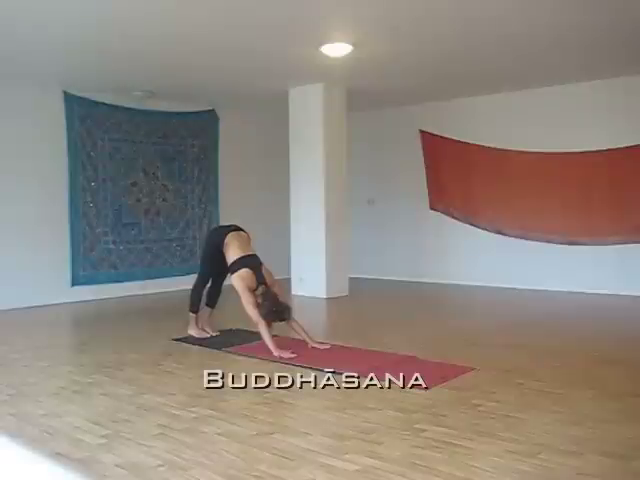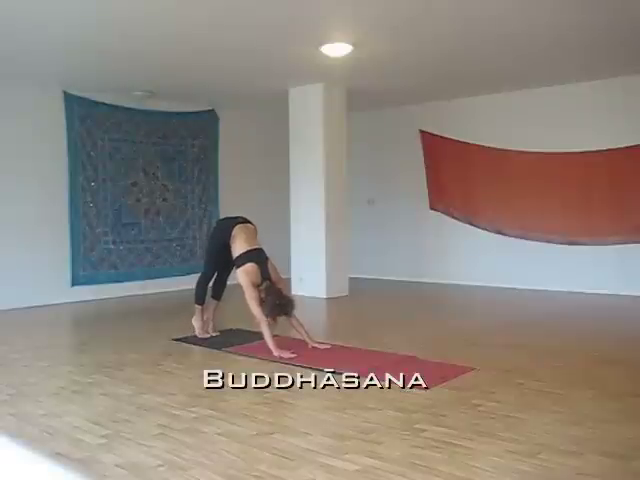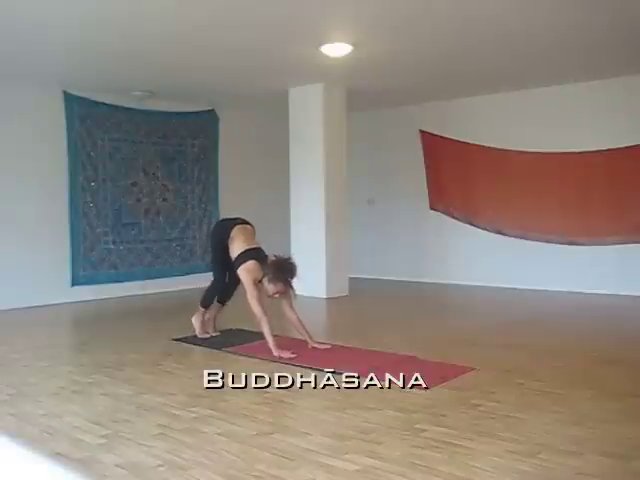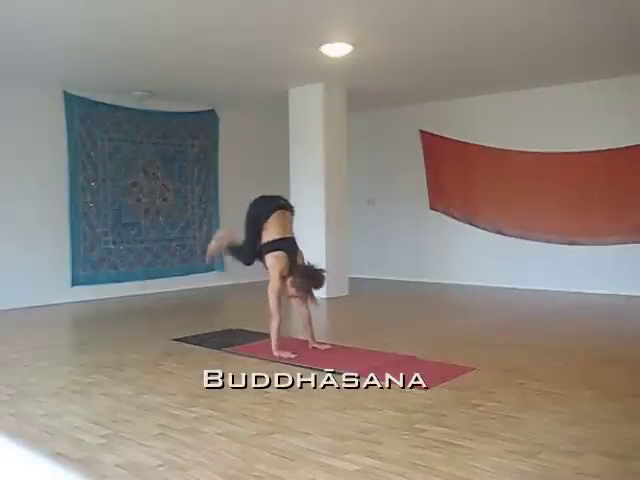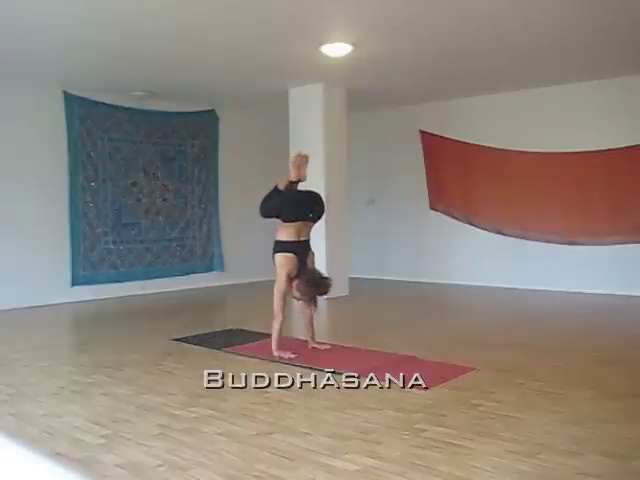
dt=0.7s
person 1, frame 1
left shoulder: (270, 283)
right shoulder: (243, 283)
left elbow: (288, 316)
right elbow: (259, 322)
left wrist: (311, 341)
right wrist: (275, 350)
right hip: (219, 238)
left knee: (217, 282)
right knee: (203, 281)
left ankle: (204, 321)
right ankle: (193, 325)
person 1, frame 2
left shoulder: (275, 280)
right shoulder: (248, 278)
left elbow: (290, 313)
right elbow: (261, 319)
left wrist: (310, 341)
right wrist: (275, 350)
right hip: (225, 231)
left knee: (223, 276)
right knee: (208, 274)
left ankle: (209, 315)
right ankle: (198, 317)
person 1, frame 3
left shoulder: (275, 275)
right shoulder: (249, 274)
left elbow: (290, 311)
right elbow: (261, 317)
left wrist: (310, 341)
right wrist: (275, 350)
right hip: (223, 231)
left knee: (232, 283)
right knee: (220, 282)
left ankle: (210, 317)
right ankle: (199, 316)
person 1, frame 4
left shoulder: (299, 268)
right shoulder: (277, 271)
left elbow: (303, 306)
right elbow: (275, 314)
left wrist: (312, 341)
right wrist: (276, 349)
right hip: (260, 210)
left knee: (248, 256)
right knee: (247, 258)
left ankle: (225, 241)
right ankle: (223, 241)
person 1, frame 5
left shoulder: (308, 273)
right shoulder: (286, 275)
left elbow: (308, 309)
right elbow: (278, 315)
left wrist: (312, 341)
right wrist: (275, 350)
right hip: (293, 208)
